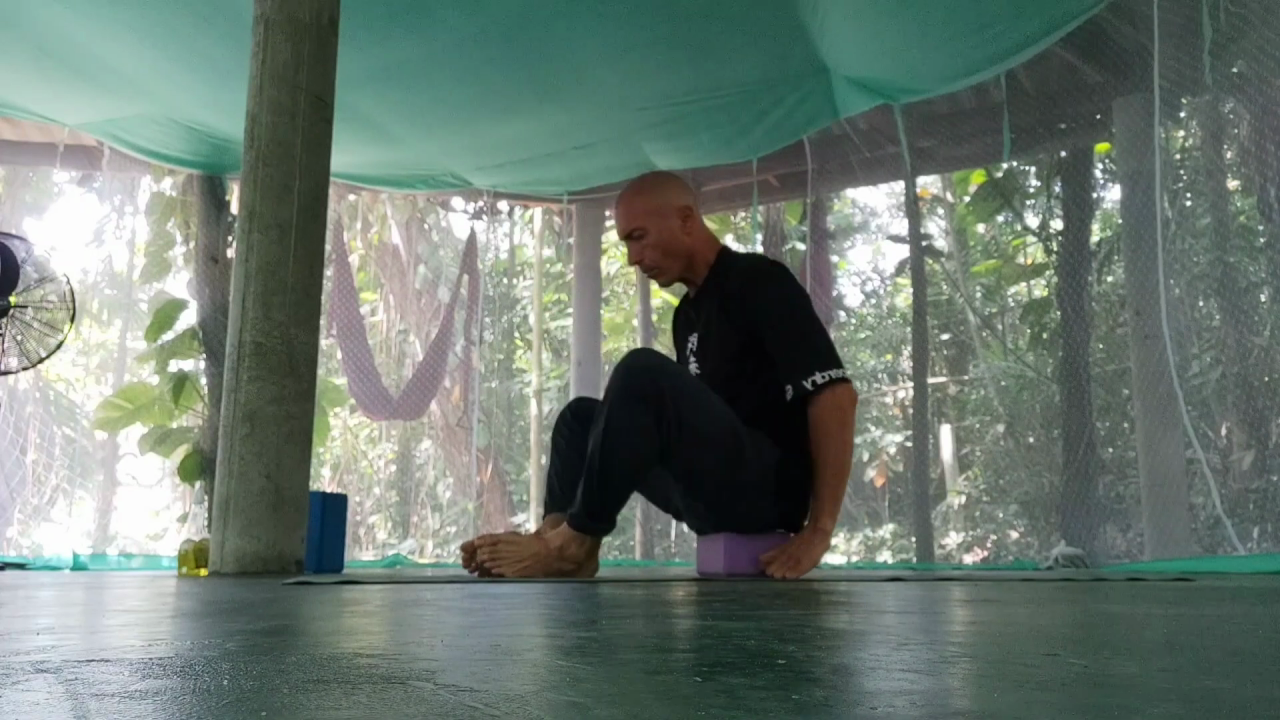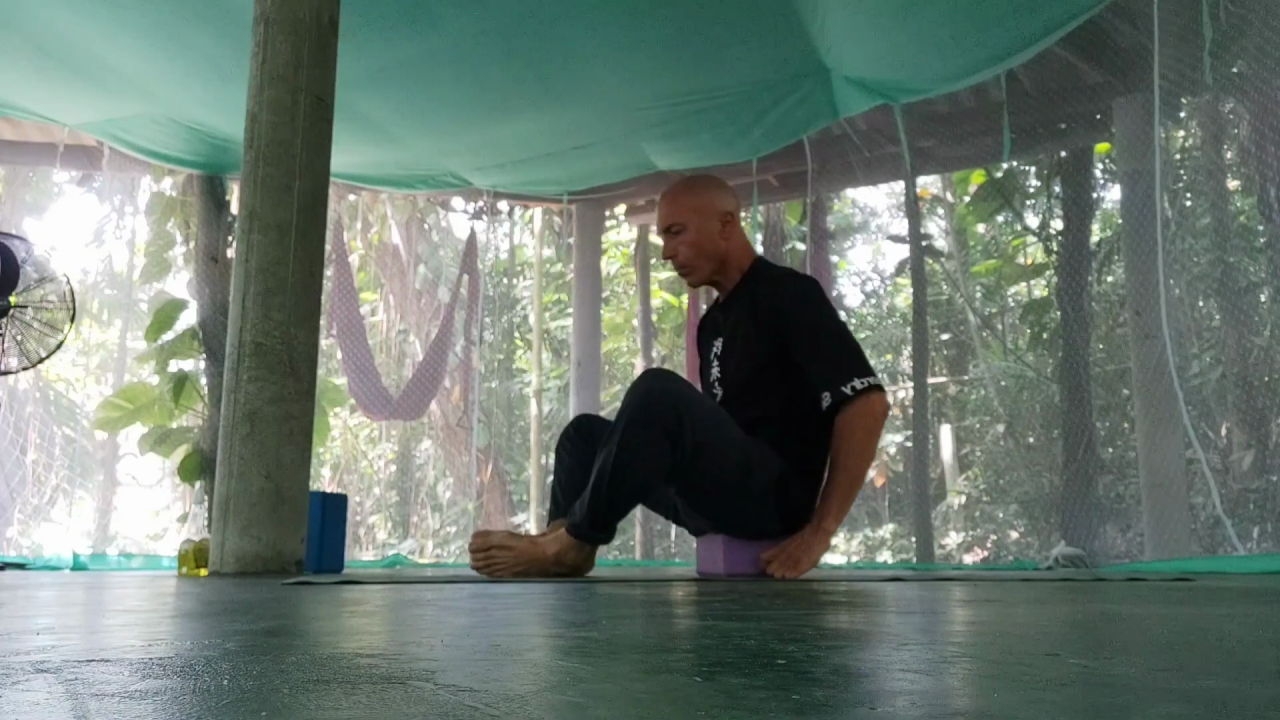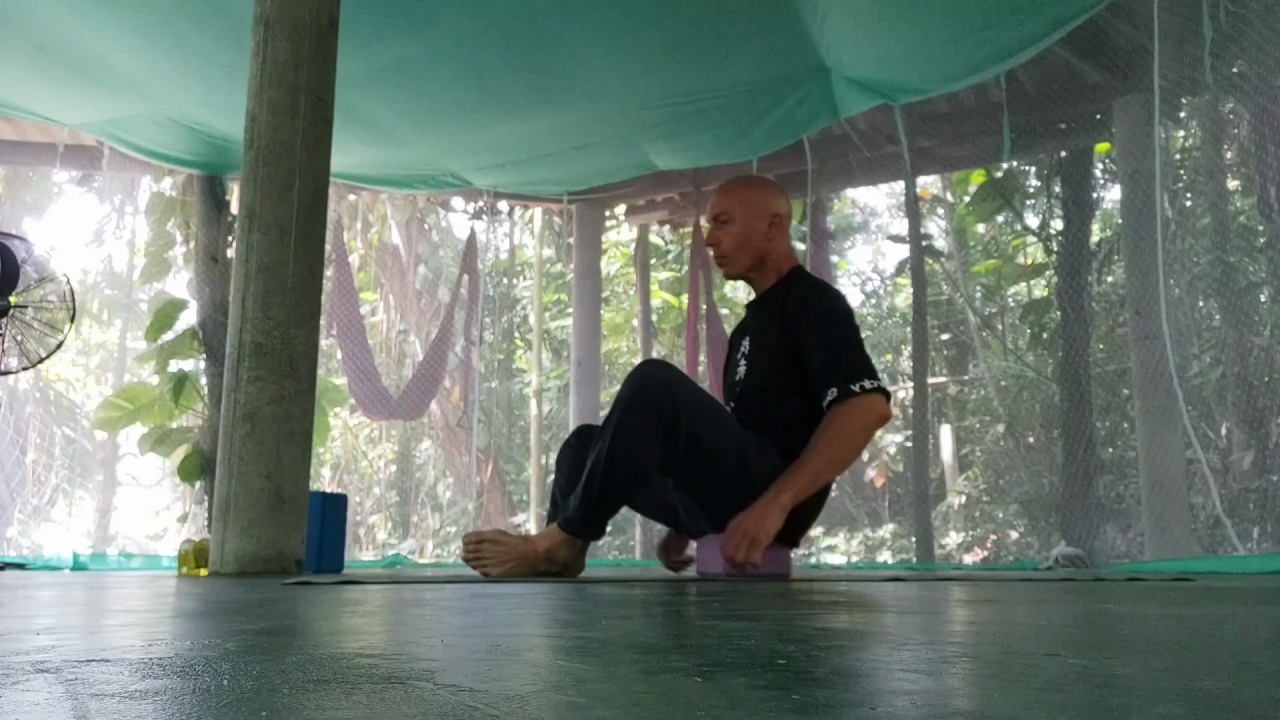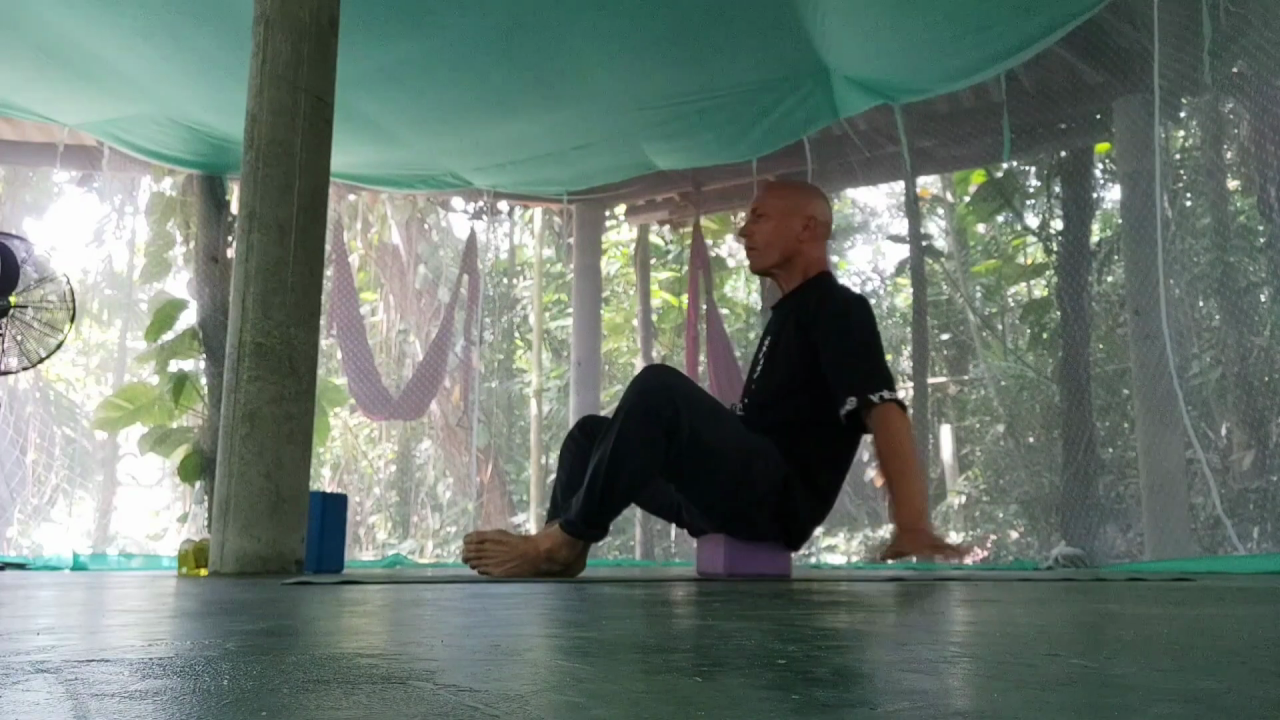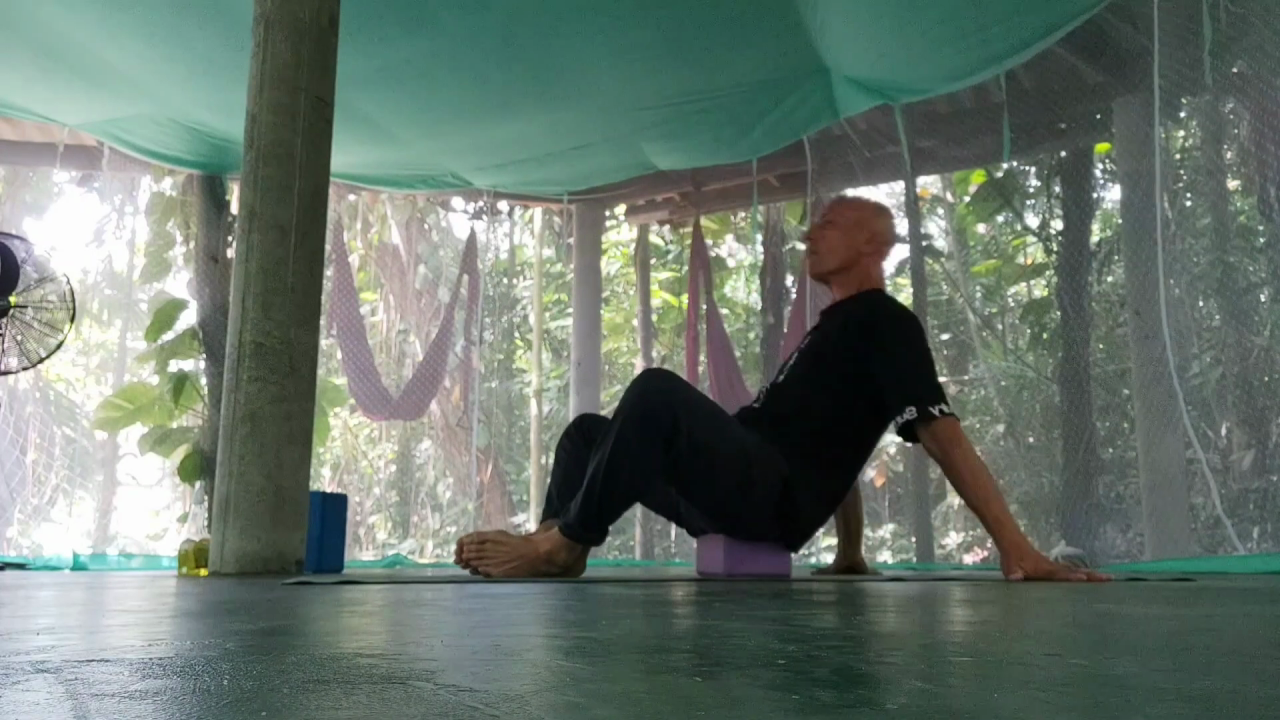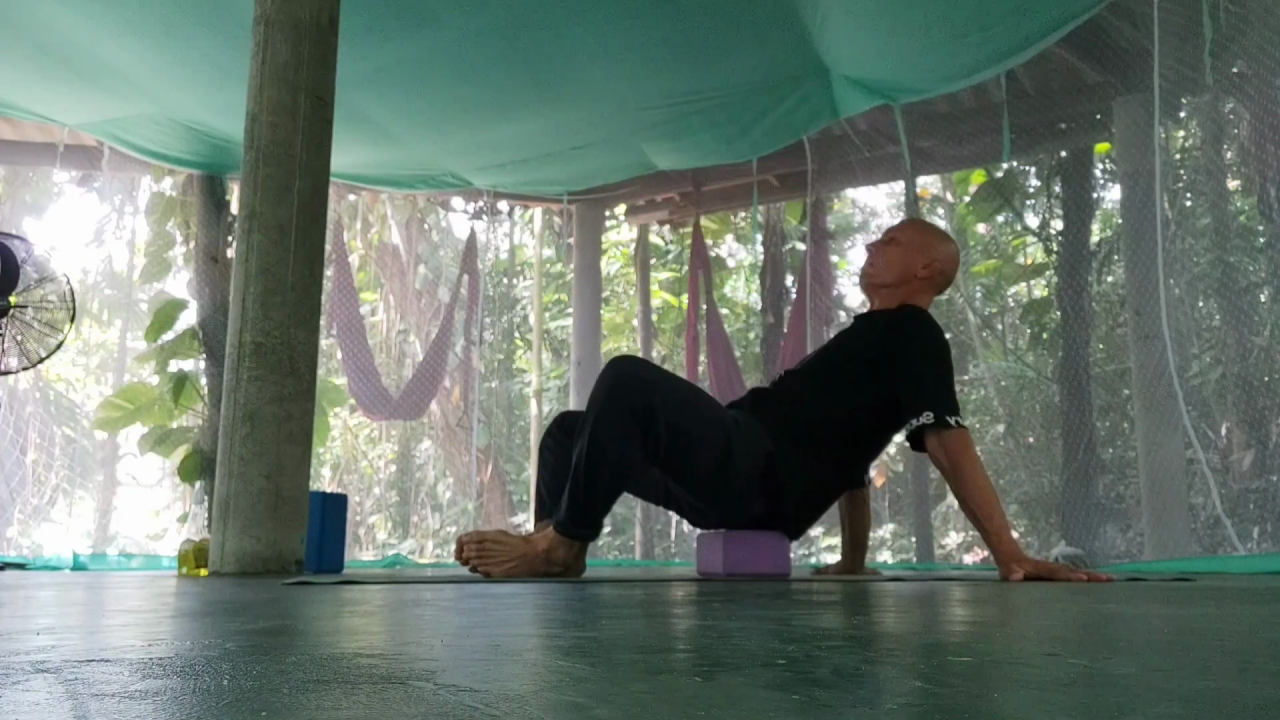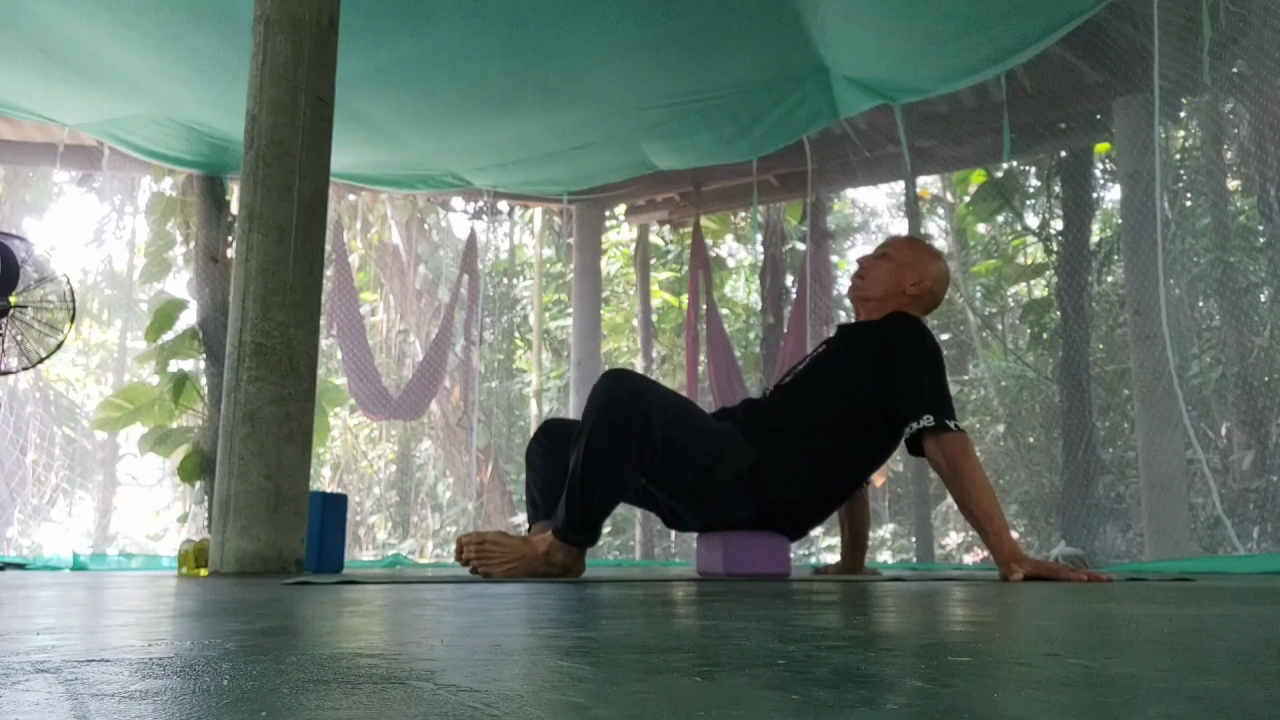
dt=0.4s
person 1, frame 1
left shoulder: (759, 283)
right shoulder: (687, 314)
left elbow: (834, 394)
left wrist: (817, 532)
left hip: (766, 489)
right hip: (714, 491)
left knee: (644, 372)
right knee: (581, 416)
left ankle: (576, 541)
right ankle: (557, 532)
person 1, frame 2
left shoulder: (789, 296)
right shoulder: (713, 322)
left elbow: (867, 403)
left wrist: (819, 531)
left hip: (773, 495)
right hip: (720, 496)
left knee: (658, 391)
right knee: (584, 432)
left ankle: (573, 544)
right ankle: (561, 538)
person 1, frame 3
left shoulder: (814, 303)
right shoulder: (752, 324)
left elbow: (867, 407)
left wrist: (775, 504)
right wrist: (686, 523)
left hip: (770, 492)
right hip: (729, 492)
left knee: (654, 383)
right knee: (586, 441)
left ankle: (564, 541)
right ankle: (559, 550)
person 1, frame 4
left shoulder: (836, 310)
right shoulder: (789, 314)
left elbow: (884, 411)
left wrist: (912, 524)
right wrist: (776, 520)
left hip: (771, 499)
right hip: (738, 493)
left knee: (660, 387)
right knee: (592, 431)
left ankle: (566, 543)
right ankle: (552, 553)
person 1, frame 5
left shoulder: (885, 323)
right shoulder: (836, 324)
left elbow: (939, 433)
right elbow: (837, 445)
left wrist: (1014, 547)
right wrist: (850, 555)
left hip: (775, 498)
right hip: (733, 490)
left knee: (655, 392)
right knee: (587, 431)
left ankle: (565, 544)
right ankle: (552, 555)
person 1, frame 6
left shoulder: (913, 333)
right shoulder: (869, 335)
left elbow: (949, 443)
right elbow: (849, 451)
left wrist: (1009, 556)
right wrist: (853, 561)
left hip: (764, 477)
right hip: (732, 475)
left knee: (627, 380)
right knee: (568, 432)
left ankle: (561, 542)
right ankle: (549, 565)
person 1, frame 7
left shoulder: (904, 341)
right shoulder: (854, 342)
left elbow: (946, 444)
right elbow: (847, 450)
left wrist: (1009, 554)
right wrist: (853, 560)
left hip: (755, 485)
right hip: (722, 477)
left knee: (621, 391)
right knee: (555, 439)
left ankle: (560, 546)
right ankle: (547, 551)
